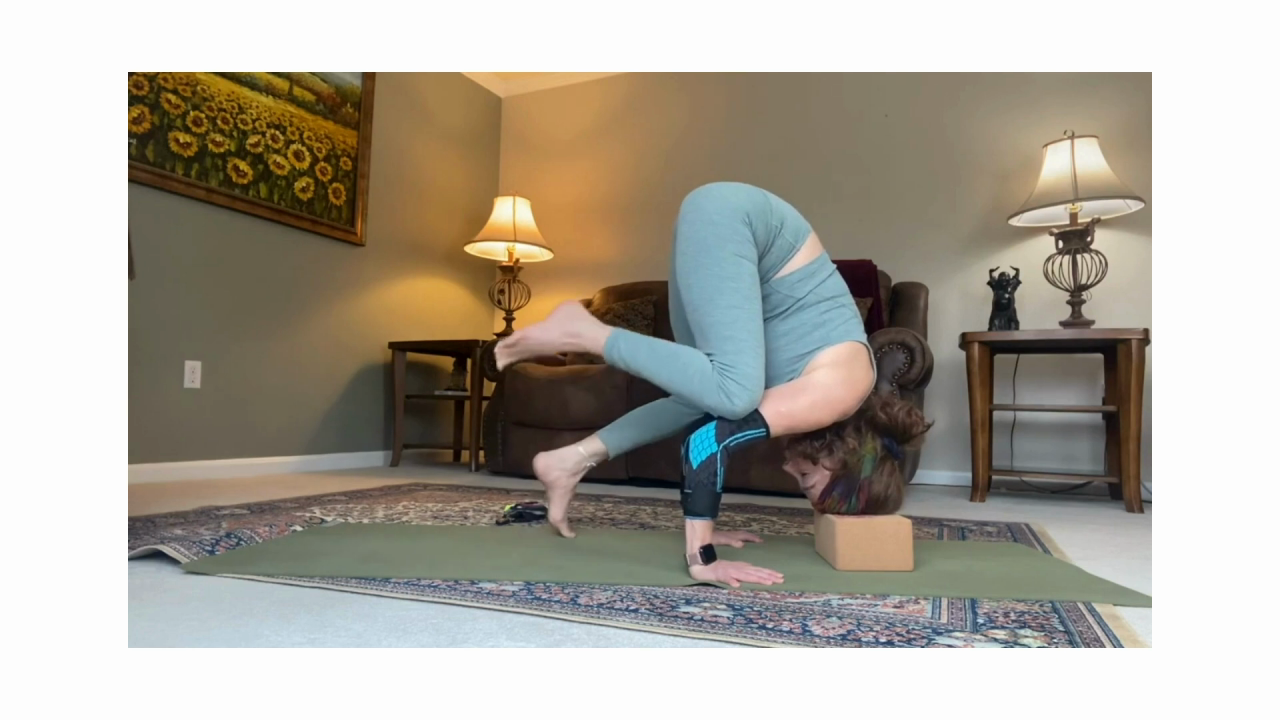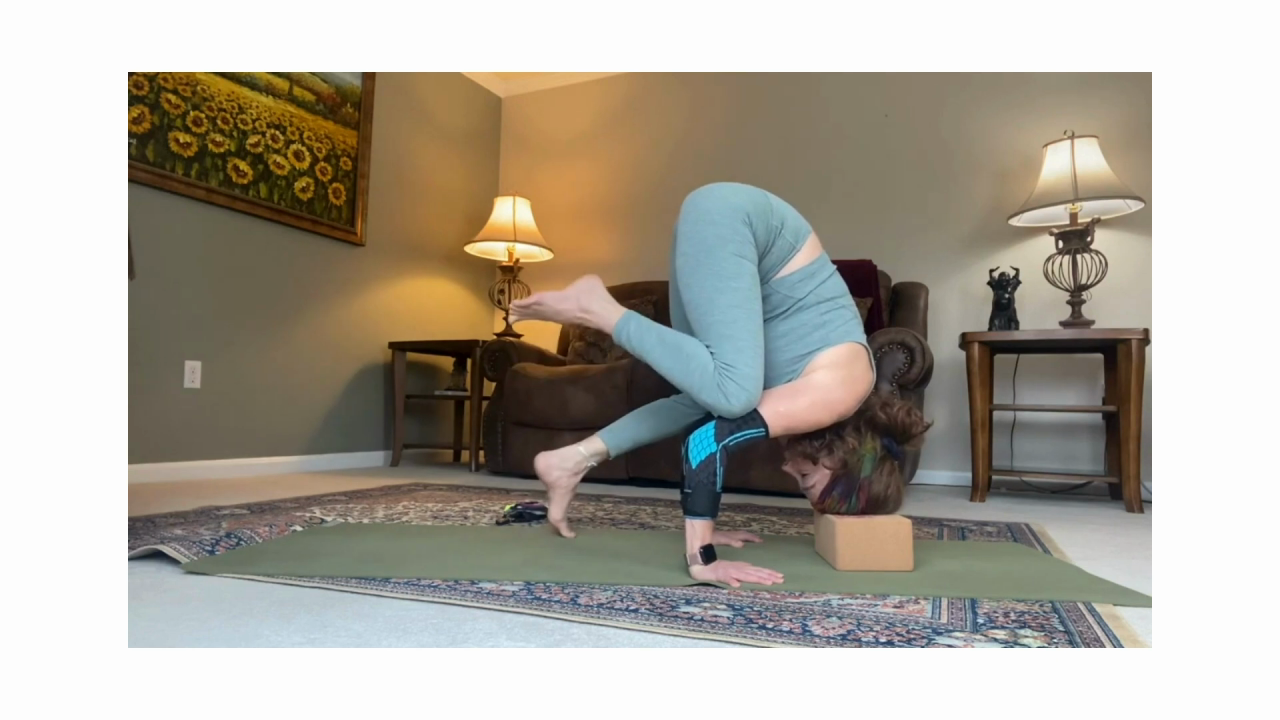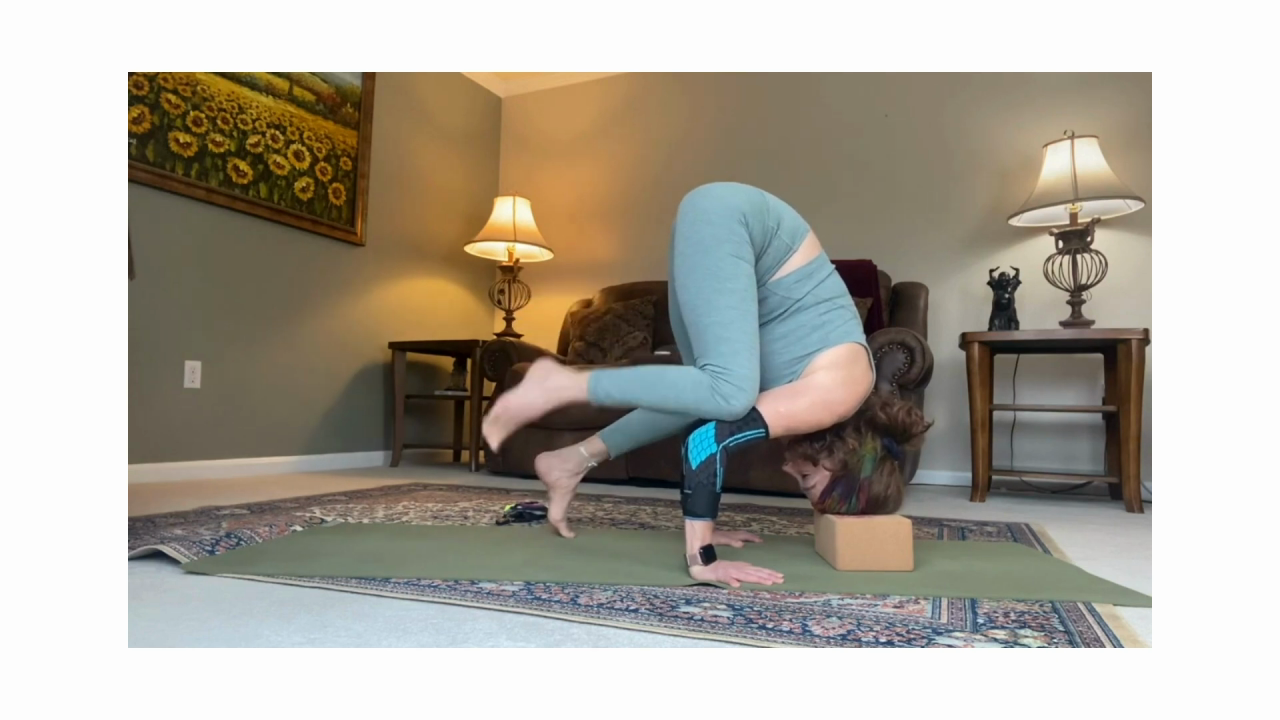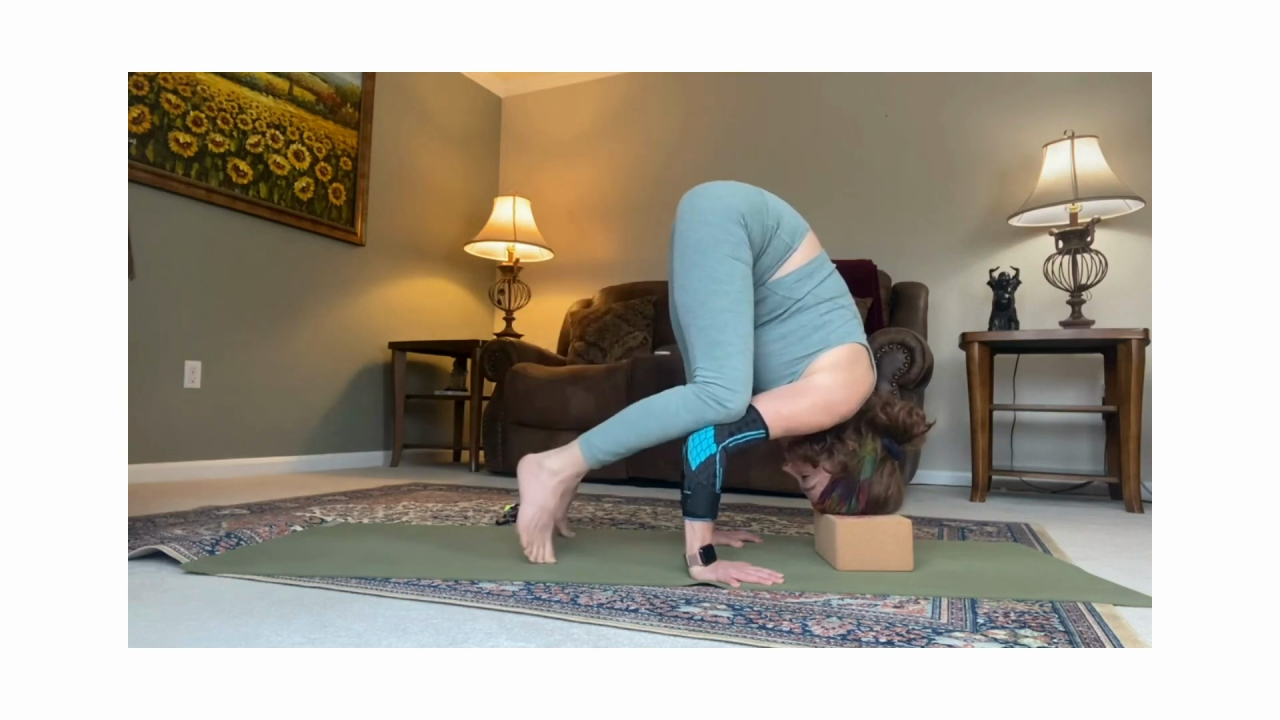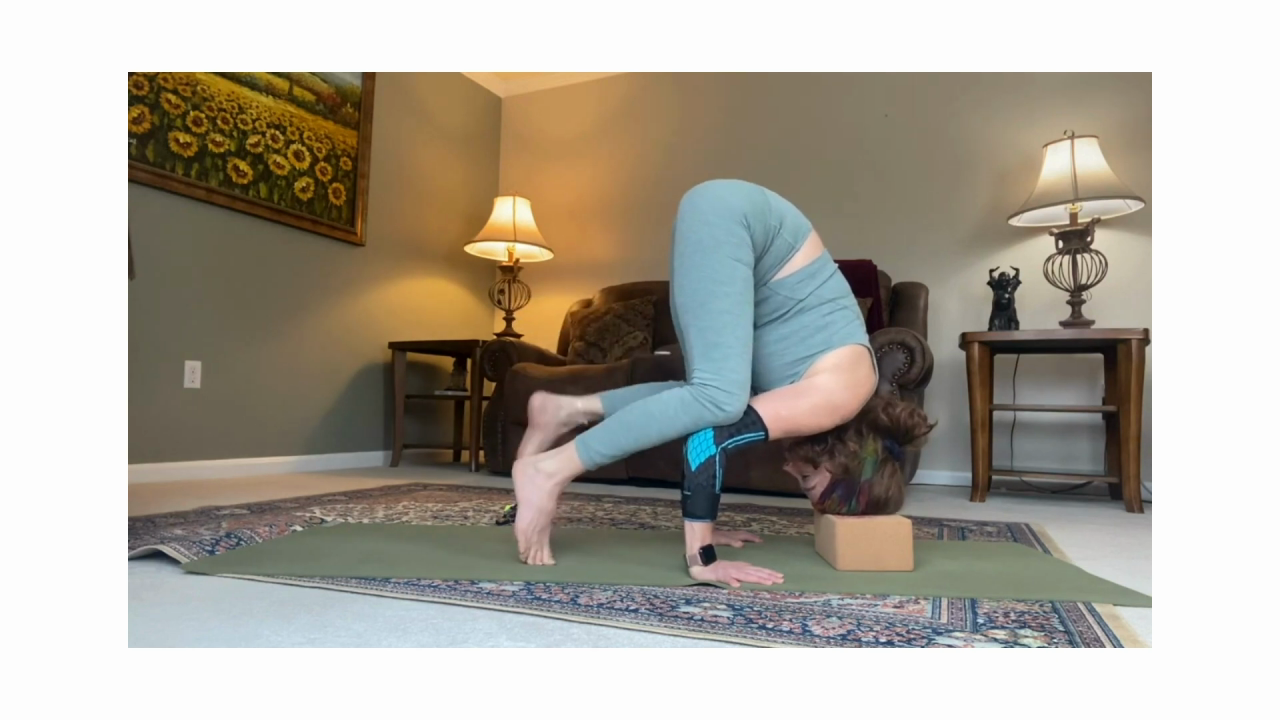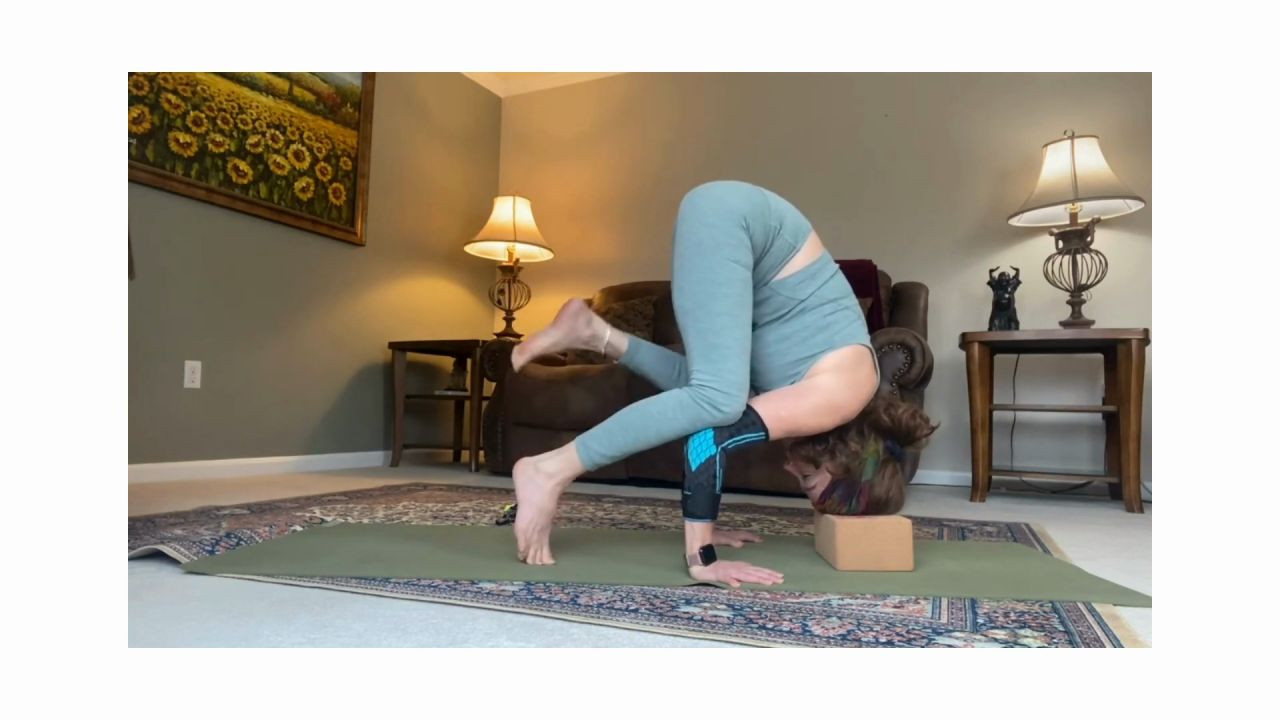
dt=0.4s
person 1, frame 1
left shoulder: (843, 382)
right shoulder: (839, 392)
right elbow: (712, 441)
left wrist: (703, 528)
right wrist: (701, 560)
left hip: (737, 226)
left knee: (708, 396)
right knee: (731, 395)
left ankle: (572, 461)
right ankle: (581, 333)
person 1, frame 2
left shoulder: (844, 382)
right shoulder: (837, 393)
right elbow: (712, 441)
left wrist: (704, 527)
right wrist: (701, 560)
left hip: (736, 226)
left knee: (710, 398)
right knee: (730, 394)
left ankle: (573, 461)
right ankle: (599, 311)
person 1, frame 3
left shoulder: (842, 382)
right shoulder: (837, 394)
right elbow: (712, 441)
left wrist: (703, 528)
right wrist: (701, 559)
left hip: (733, 225)
right hip: (725, 218)
left knee: (707, 397)
right knee: (728, 396)
left ankle: (575, 460)
right ankle: (562, 385)
person 1, frame 4
left shoulder: (843, 382)
right shoulder: (837, 395)
right elbow: (712, 441)
left wrist: (703, 525)
right wrist: (701, 560)
left hip: (732, 224)
left knee: (712, 399)
right knee: (721, 398)
left ankle: (573, 463)
right ankle: (556, 469)
person 1, frame 5
left shoulder: (845, 382)
right shoulder: (838, 397)
right elbow: (713, 442)
left wrist: (703, 527)
right wrist: (701, 559)
left hip: (738, 223)
left knee: (710, 399)
right knee: (720, 401)
left ankle: (571, 411)
right ankle: (550, 471)
person 1, frame 6
left shoulder: (843, 386)
right shoulder: (839, 397)
right elbow: (714, 440)
left wrist: (704, 529)
right wrist: (700, 559)
left hip: (742, 225)
left knee: (712, 397)
right knee: (718, 401)
left ankle: (595, 333)
right ankle: (549, 472)
